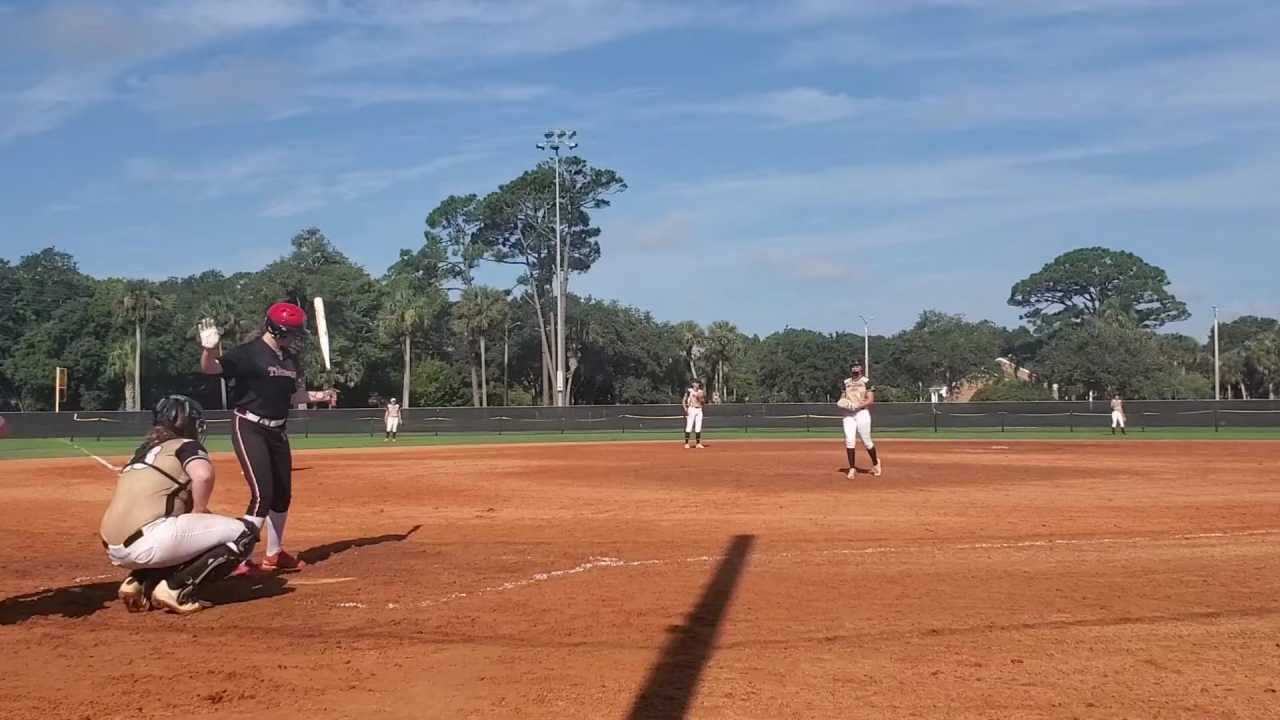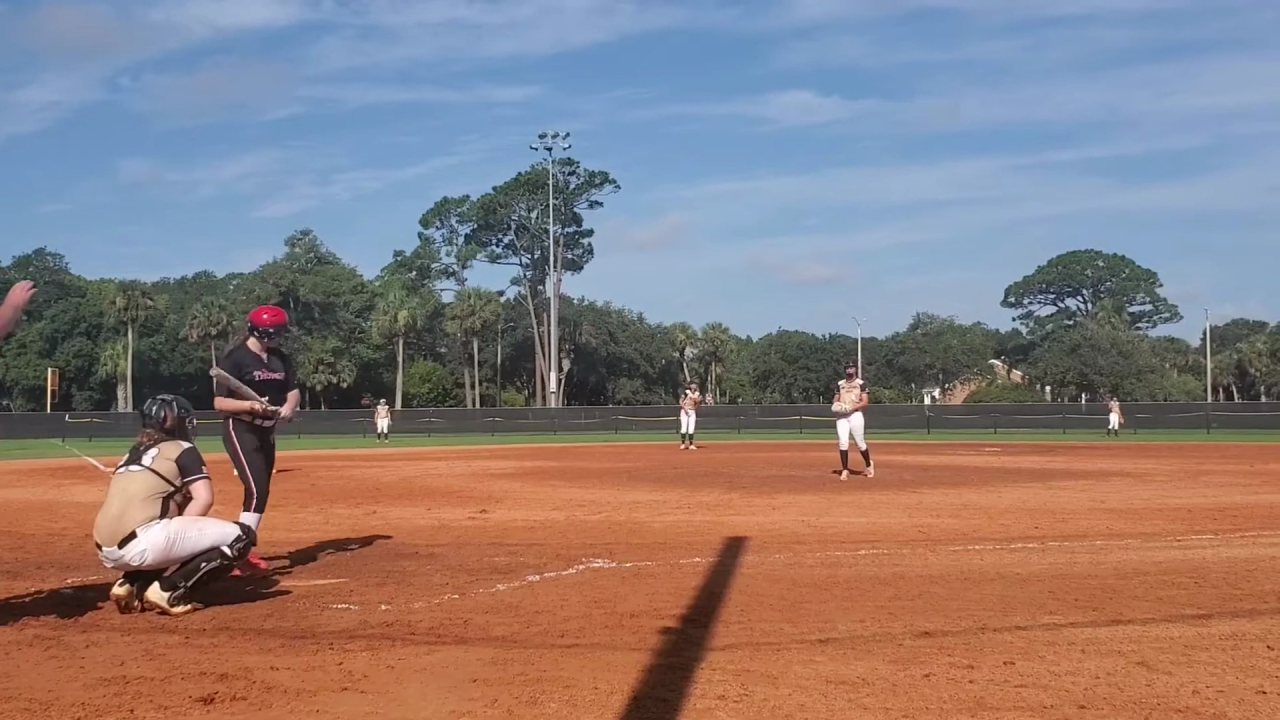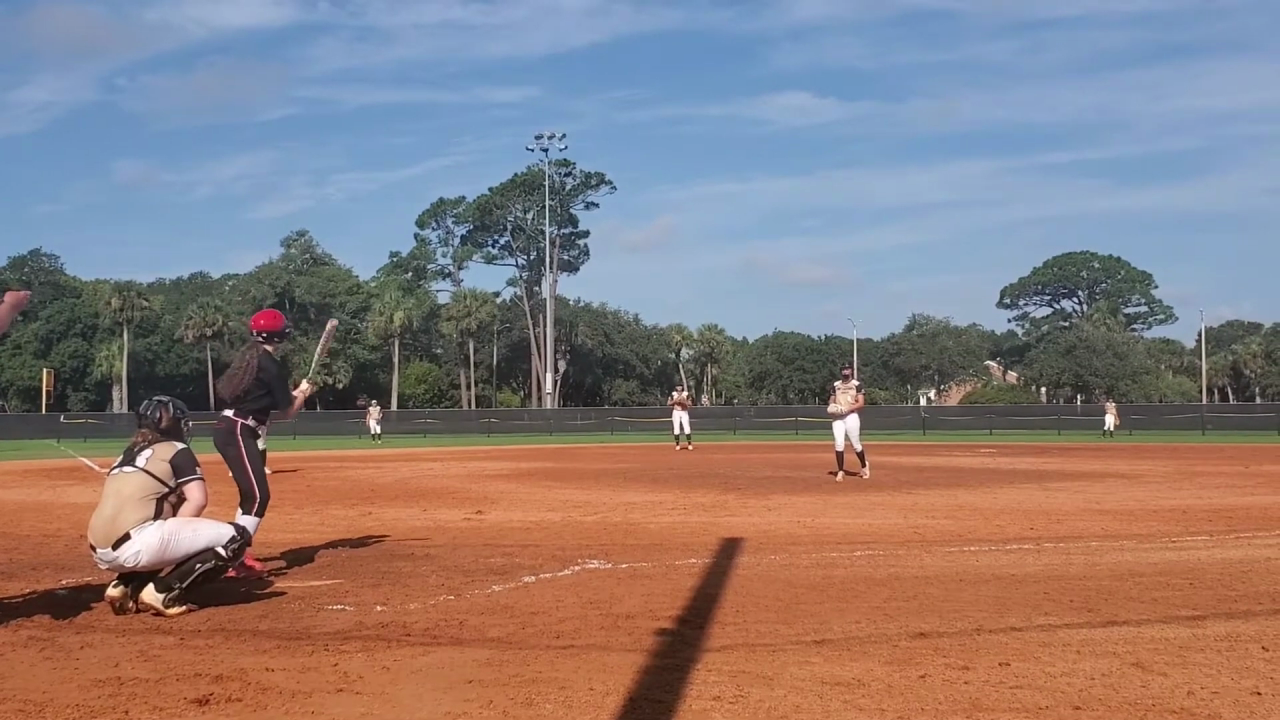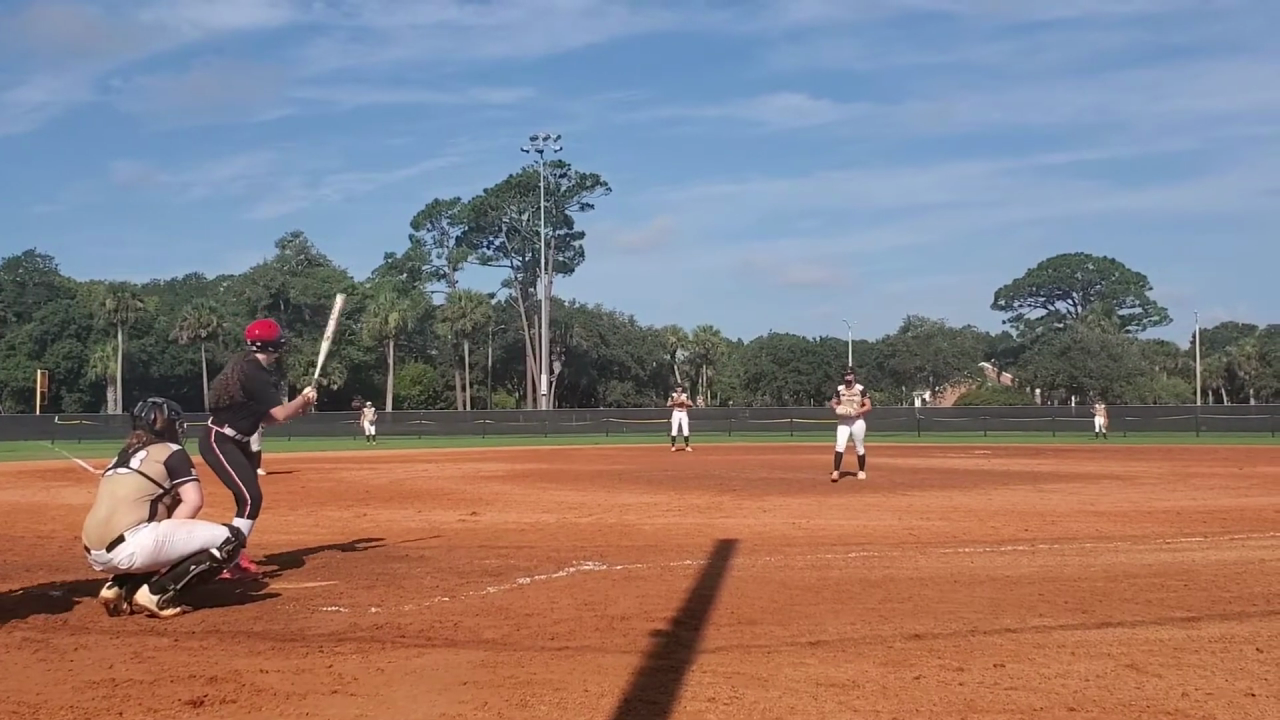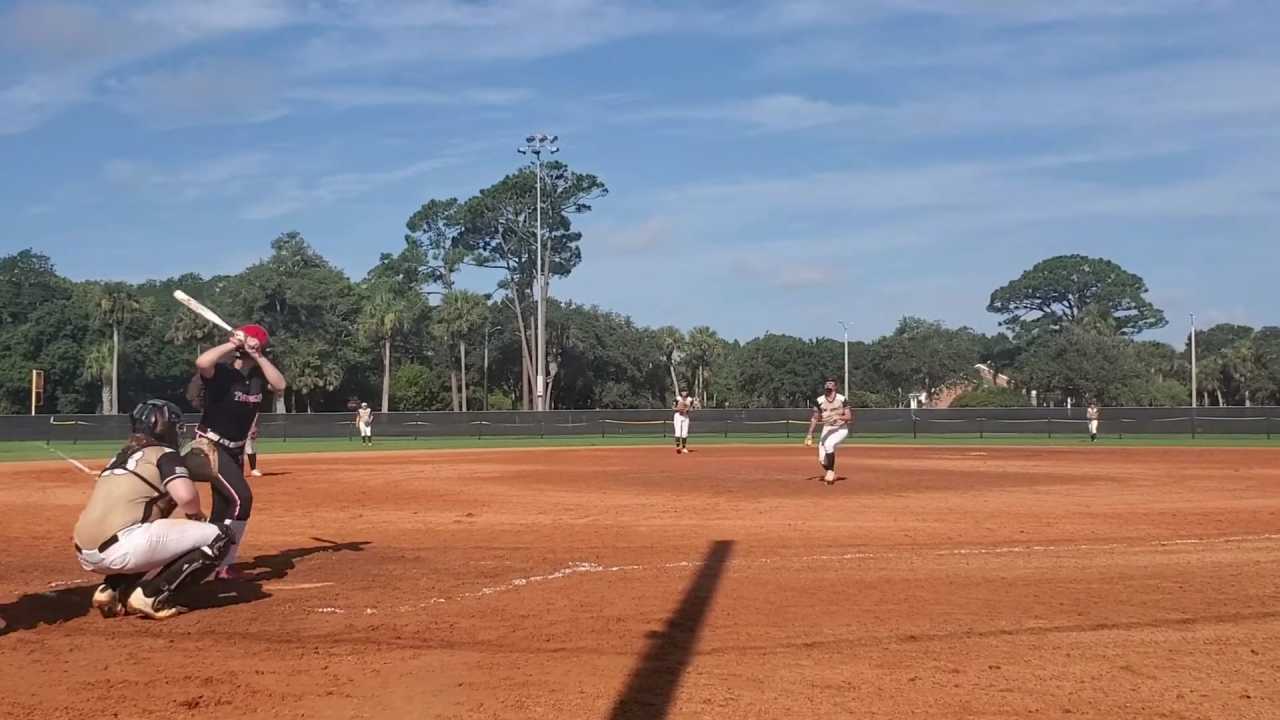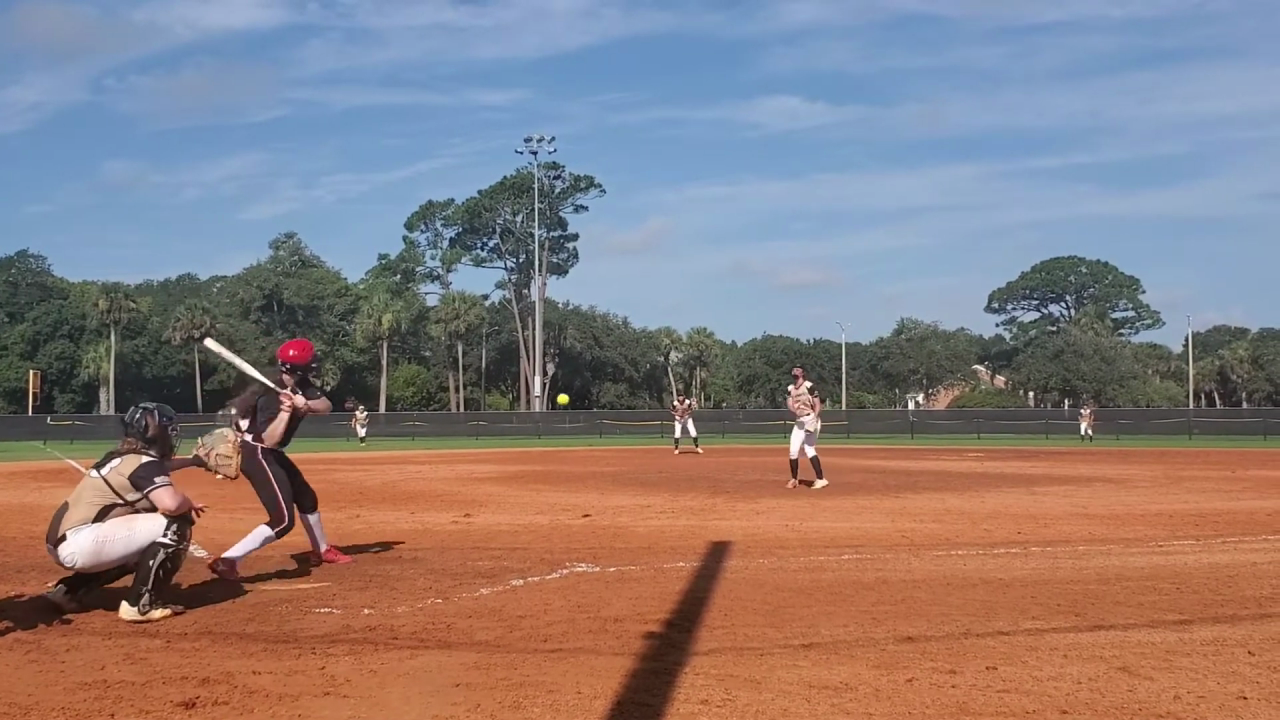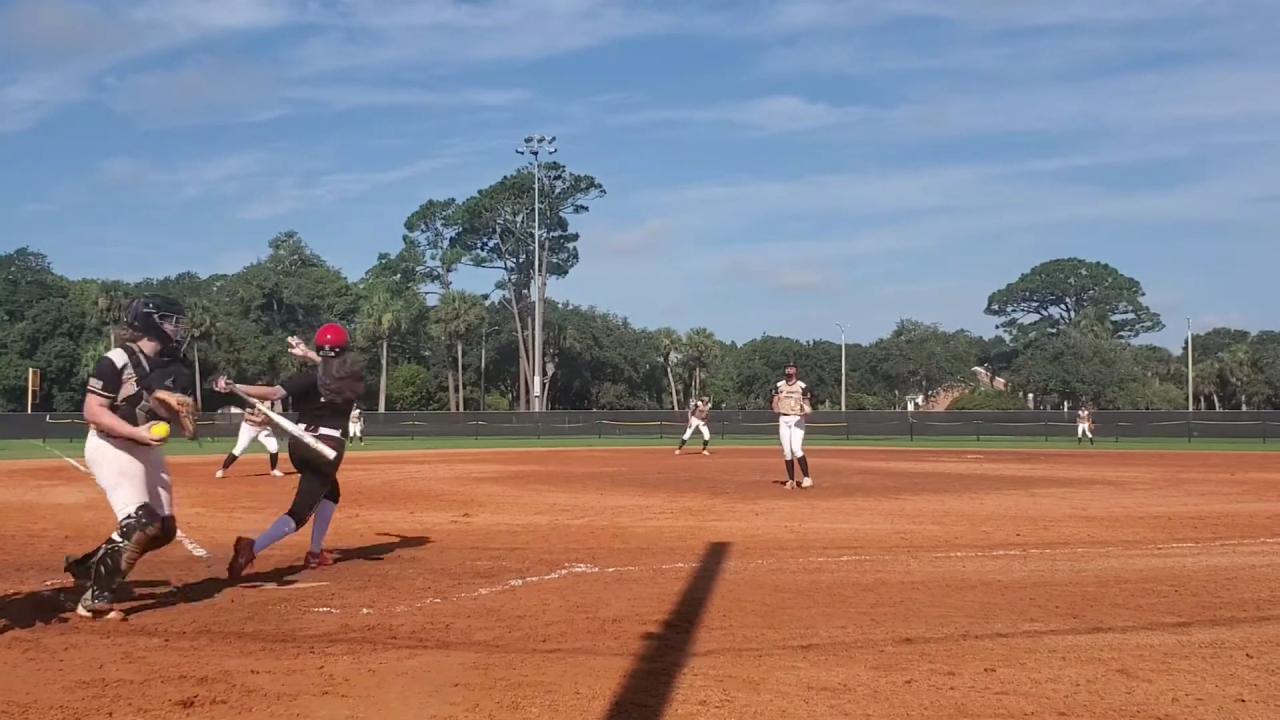
dt=0.7s
person 1, frame 1
left shoulder: (290, 358)
right shoulder: (249, 352)
right elbow: (211, 368)
left wrist: (321, 396)
right wrist: (210, 350)
left hip: (277, 431)
right hip: (250, 429)
left knee: (282, 494)
right knee: (263, 494)
left ankle: (274, 554)
person 1, frame 2
left shoulder: (280, 358)
right shoulder: (236, 358)
left elbow: (292, 392)
right elbow: (220, 402)
left wrist: (288, 408)
right wrist: (251, 405)
left hip: (266, 431)
right hip: (242, 429)
left knee: (259, 492)
right knee: (256, 490)
person 1, frame 3
left shoulder: (251, 357)
right shoulder: (271, 365)
right elbow: (287, 412)
left wrist: (296, 393)
right wrist: (302, 394)
left hip: (233, 430)
right hip: (237, 433)
left knee: (251, 495)
right knee: (258, 496)
right ankle: (235, 560)
person 1, frame 4
left shoulder: (250, 367)
right shoulder: (255, 373)
left elbow: (265, 417)
right elbow: (280, 415)
left wrist: (300, 405)
right wrist: (303, 399)
left hip: (236, 442)
right hip: (218, 441)
left knee: (248, 499)
right knee: (251, 498)
right ankle: (230, 563)
person 1, frame 5
left shoulder: (257, 375)
right shoulder: (222, 372)
left elbow: (280, 384)
right elbow: (201, 362)
left wrist: (257, 355)
right wrist: (232, 344)
left hip: (234, 450)
right hip: (209, 446)
left knee: (223, 512)
right knee: (241, 498)
right ankle: (223, 567)
person 1, frame 6
left shoulder: (303, 387)
right shoulder: (270, 397)
left elbow: (326, 406)
right elbow: (270, 440)
left wrist: (306, 404)
right wrist: (286, 411)
left hip: (271, 454)
right hip: (257, 455)
left knee: (306, 498)
right knee: (283, 520)
left ankle: (322, 550)
right ankle: (227, 560)
person 1, frame 7
left shoulder: (309, 375)
right shoulder: (352, 372)
left elbow: (275, 393)
left wrist: (233, 387)
right wrist: (307, 353)
left hip: (299, 444)
right hip: (329, 446)
left knee: (330, 490)
right knee: (301, 512)
left ankle: (314, 552)
right ankle: (251, 547)
person 2, frame 1
left shoulder: (143, 451)
right shoulder: (186, 445)
right elbow: (203, 475)
right wrist: (198, 513)
left hip: (115, 548)
right hip: (147, 539)
right knee: (244, 532)
left ankle: (139, 583)
right ankle: (175, 589)
person 2, frame 2
left shoulder: (134, 452)
right shoulder: (182, 449)
right elbow: (204, 498)
right wrist: (179, 535)
left hip: (108, 550)
right hip: (140, 543)
right knee: (240, 536)
left ankle: (131, 585)
right ankle: (168, 590)
person 2, frame 3
left shoulder: (129, 453)
right shoulder: (176, 450)
right elbow: (197, 500)
right wrist: (173, 535)
left hip: (101, 552)
right hip: (134, 544)
right knee: (235, 537)
left ankle: (124, 586)
right ankle: (162, 592)
person 2, frame 4
left shoulder: (124, 455)
right shoulder: (171, 451)
right elbow: (193, 501)
right wrist: (167, 538)
right hip: (128, 547)
right knee: (230, 538)
left ankle: (118, 589)
right ankle: (157, 594)
person 2, frame 5
left shoulder: (123, 456)
right shoulder: (166, 455)
right elbow: (184, 495)
right wrist: (194, 511)
left hip: (89, 554)
right hip: (119, 547)
left knee: (160, 533)
right knee: (217, 537)
left ankle: (110, 591)
right ankle: (151, 597)
person 2, frame 6
left shoulder: (124, 455)
right shoulder: (145, 464)
right elbow: (171, 503)
left wrist: (195, 460)
right wrist: (189, 505)
left hip: (63, 542)
right hip: (80, 543)
left knee: (139, 550)
right knee: (176, 526)
left ankle: (68, 591)
right ankle: (141, 605)
person 2, frame 7
left shoulder: (175, 363)
right shoulder: (117, 360)
right elbow: (95, 411)
right wrist: (134, 431)
left hip: (150, 451)
right hip: (113, 447)
left knee: (161, 529)
right knee: (139, 521)
left ankle: (86, 568)
right ankle: (96, 596)
